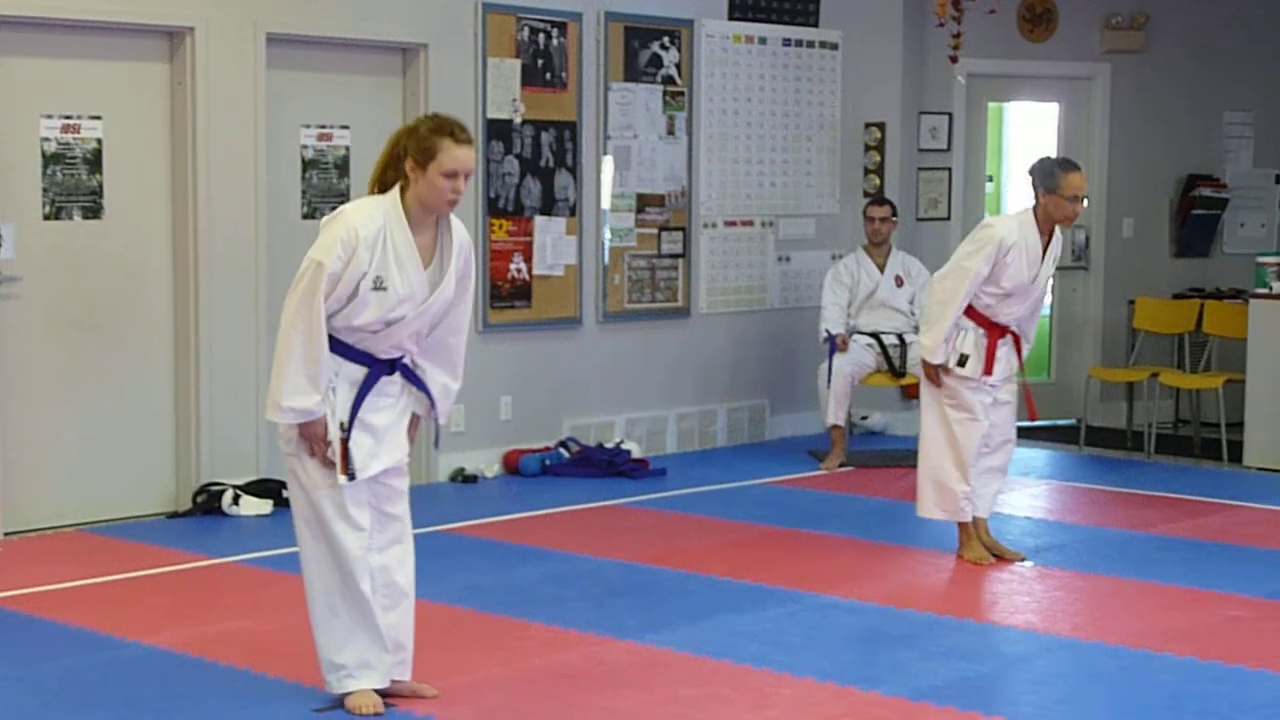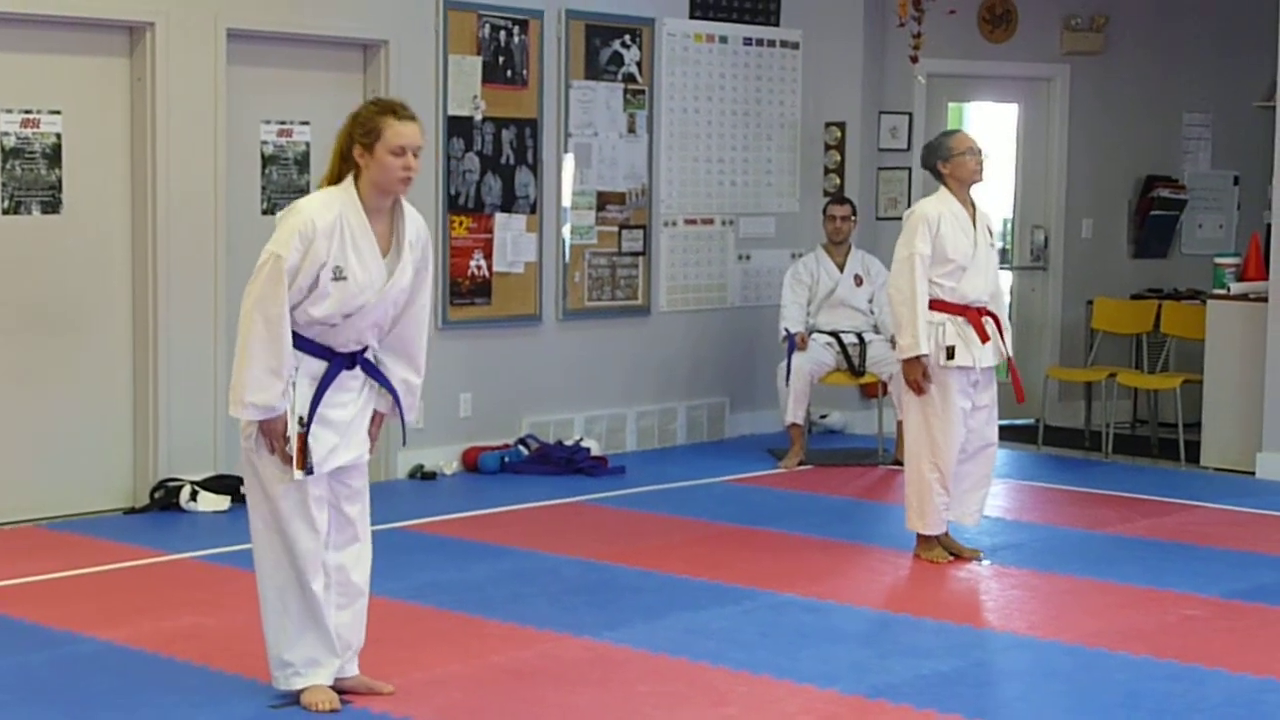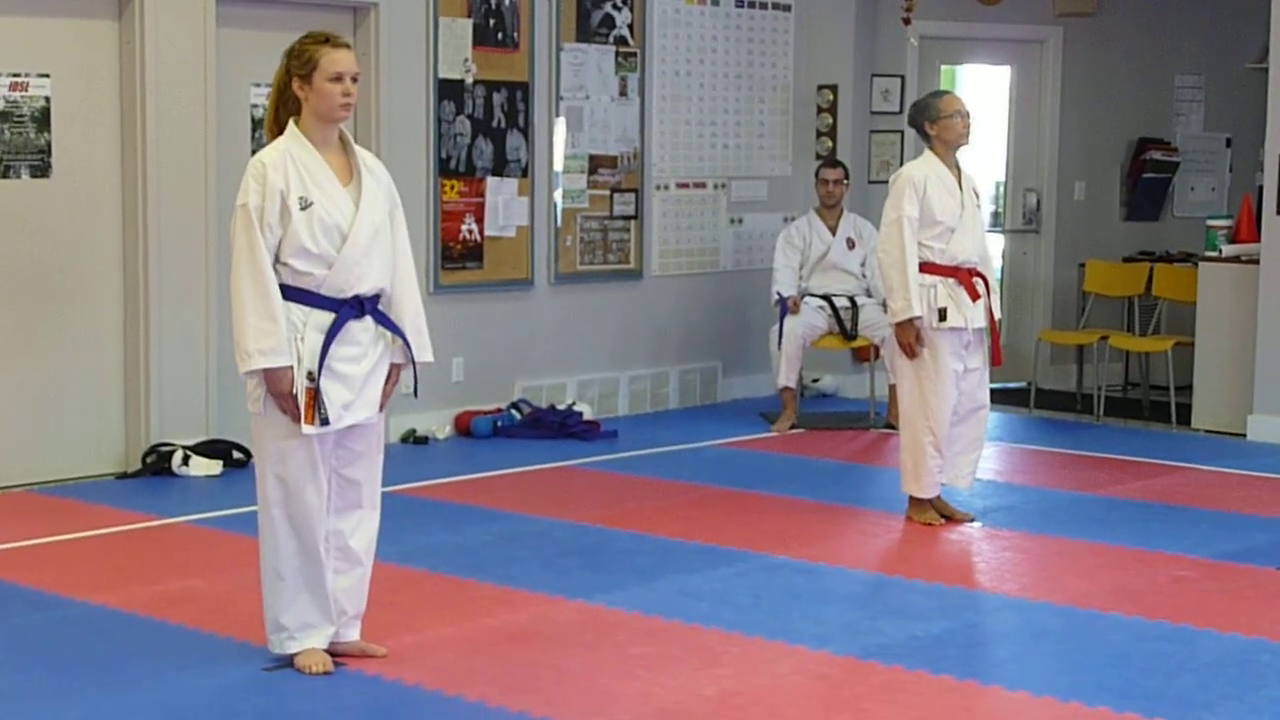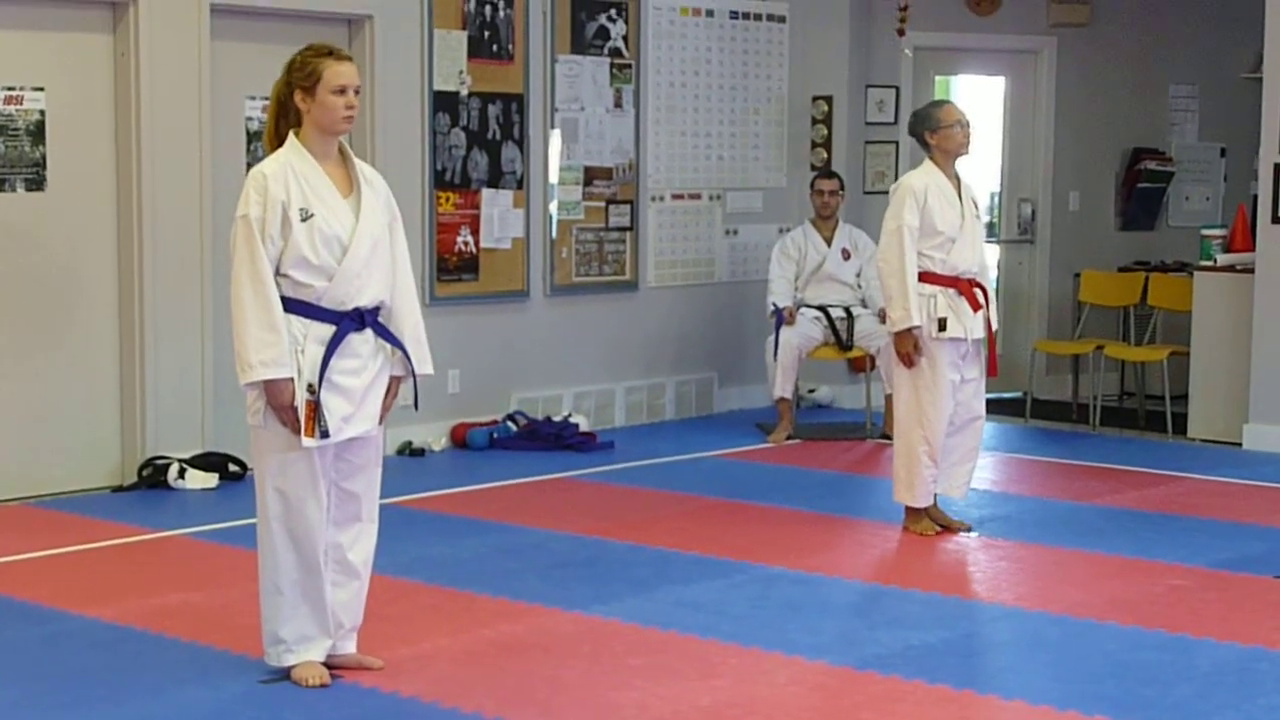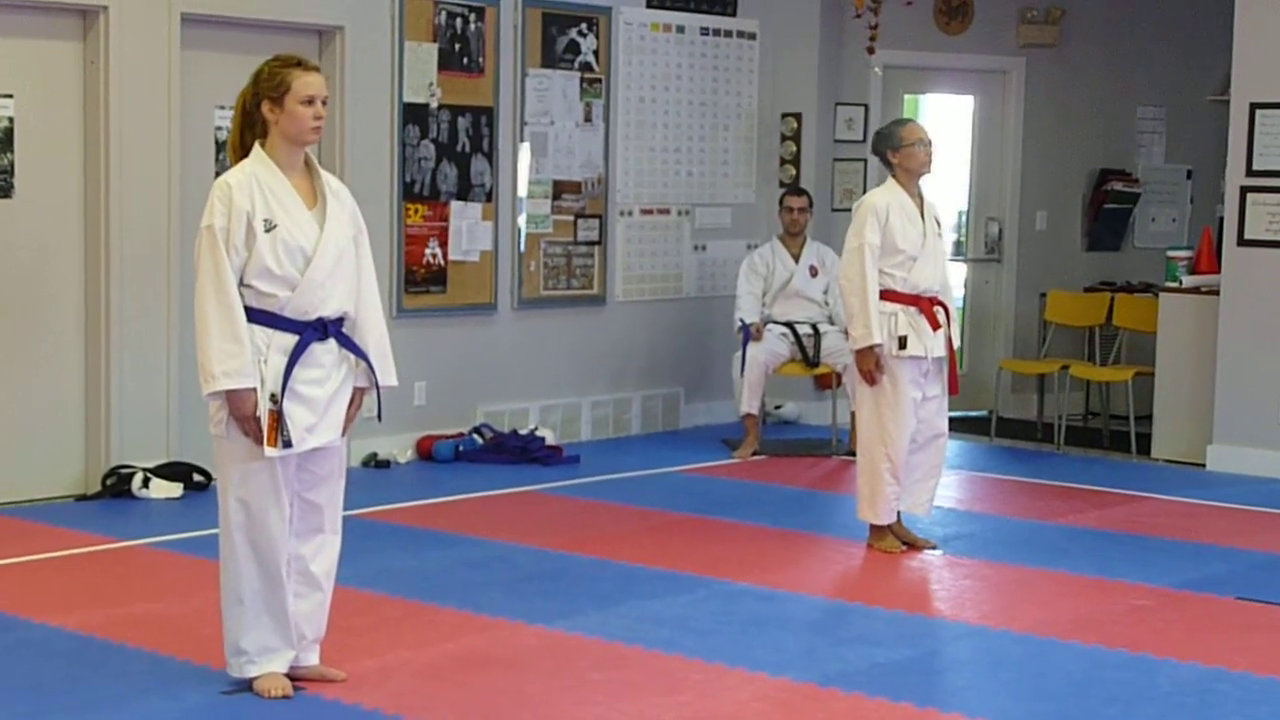
dt=1s
person 1, frame 1
left shoulder: (457, 242)
right shoulder: (358, 227)
left elbow: (443, 335)
right elbow: (304, 315)
left wrist: (421, 406)
right wrist: (308, 409)
left hip: (386, 396)
right hip: (329, 394)
left knee: (391, 532)
right knee: (343, 532)
left ankle: (387, 666)
person 1, frame 2
left shoulder: (412, 230)
right shoulder: (312, 220)
left elbow: (407, 325)
right elbow: (266, 312)
left wrist: (386, 401)
right wrist: (267, 405)
left hip: (348, 389)
right hip: (293, 389)
left knee: (348, 533)
right knee: (297, 533)
left ankle: (338, 663)
right ankle: (305, 670)
person 1, frame 3
left shoulder: (371, 170)
right shoulder: (272, 168)
left elbow: (396, 263)
right elbow: (254, 271)
left wrist: (397, 351)
right wrist: (272, 361)
left hip: (362, 346)
right hip: (299, 344)
left knee: (355, 493)
right knee: (299, 493)
left ankle: (340, 624)
right ankle: (300, 632)
person 1, frame 4
left shoulder: (370, 183)
right shoulder: (272, 180)
left elbow: (395, 275)
right elbow: (254, 283)
left wrist: (396, 361)
right wrist: (273, 373)
left hip: (360, 359)
right hip: (300, 357)
left knee: (353, 506)
right knee: (297, 507)
left ankle: (337, 637)
right ankle: (298, 645)
person 1, frame 5
left shoulder: (335, 194)
right shoulder: (237, 190)
left elbow: (359, 286)
right elbow: (218, 293)
left wrist: (360, 372)
right wrist: (236, 383)
left hip: (323, 370)
right hip: (264, 367)
left knee: (316, 517)
right knee: (259, 517)
left ankle: (299, 649)
right ankle: (259, 656)
person 2, frame 1
left shoulder: (1054, 241)
right shoulder: (1001, 234)
right elbow: (950, 288)
left wrist: (1017, 351)
right wrist: (933, 351)
left hip: (999, 350)
right hip: (962, 345)
left knee: (997, 439)
right knee: (962, 438)
left ankle: (982, 531)
right ankle: (967, 537)
person 2, frame 2
left shoulder: (982, 218)
right shoulder: (926, 214)
right elbow: (905, 284)
left wrist: (1000, 340)
right wrist: (912, 351)
left hip: (979, 340)
right hip: (942, 340)
left knee: (978, 440)
right knee: (938, 440)
left ankle: (945, 532)
right ankle: (926, 538)
person 2, frame 3
left shoulder: (967, 180)
right shoulder: (912, 177)
right elbow: (895, 249)
left wrist: (988, 305)
right wrist: (904, 315)
left hip: (969, 303)
right hip: (932, 302)
left knee: (970, 403)
right knee: (930, 403)
left ankle: (937, 493)
right ankle: (919, 498)
person 2, frame 4
left shoulder: (965, 190)
right shoulder: (913, 186)
right elbow: (895, 258)
left wrist: (984, 314)
right wrist: (904, 324)
left hip: (966, 312)
right hip: (931, 311)
left knee: (966, 413)
right knee: (926, 412)
left ankle: (933, 503)
right ankle: (915, 509)
person 2, frame 5
left shoulder: (929, 208)
right shoulder: (876, 205)
right elbow: (857, 276)
left wrist: (946, 332)
right wrist: (866, 341)
left hip: (929, 331)
right hip: (893, 330)
left knee: (929, 430)
right knee: (889, 430)
left ankle: (898, 520)
right ankle: (879, 526)
person 3, frame 1
left shoulder: (912, 267)
right shoulder: (845, 268)
right elbow: (833, 308)
right wrist: (837, 333)
left hip: (905, 342)
right hip: (863, 342)
right knee: (835, 368)
right ankle: (838, 448)
person 3, frame 2
left shoulder: (871, 266)
right shoulder: (804, 267)
left elbow: (885, 309)
right elbow: (792, 306)
right wrist: (797, 332)
left hip: (865, 340)
right hip: (823, 341)
right knee: (794, 367)
left ankle: (904, 447)
right ankle: (797, 446)
person 3, frame 3
left shoulder: (863, 229)
right shoulder: (797, 230)
left elbow: (877, 272)
right elbow: (785, 270)
right wrist: (789, 295)
left hip: (857, 304)
right hip: (815, 304)
right knee: (788, 331)
left ankle: (895, 409)
right ankle: (789, 410)
person 3, frame 4
left shoulder: (859, 240)
right shoulder: (793, 241)
left elbow: (873, 281)
right elbow: (780, 281)
left wrist: (884, 307)
right wrist: (785, 306)
left hip: (853, 314)
right hip: (810, 315)
left knee: (893, 338)
right knee: (784, 341)
left ankle: (891, 419)
right ankle: (785, 420)
person 3, frame 5
left shoulder: (826, 257)
right shoulder: (760, 257)
left elbow: (840, 299)
right elbow: (748, 297)
right wrist: (752, 322)
left hip: (819, 331)
right hip: (778, 331)
right knee: (751, 357)
left ankle: (858, 436)
right ankle: (751, 436)
